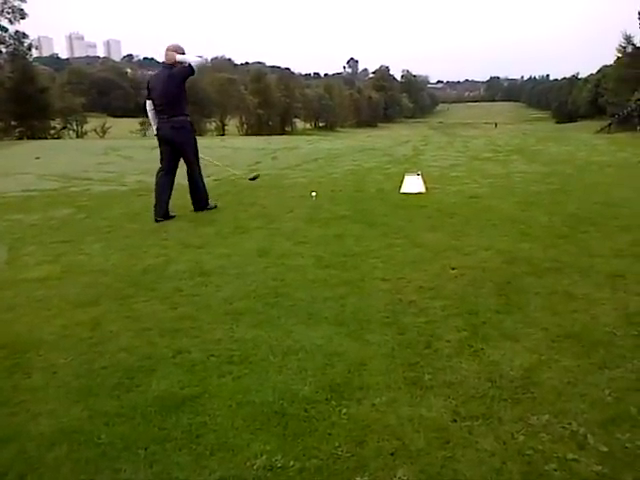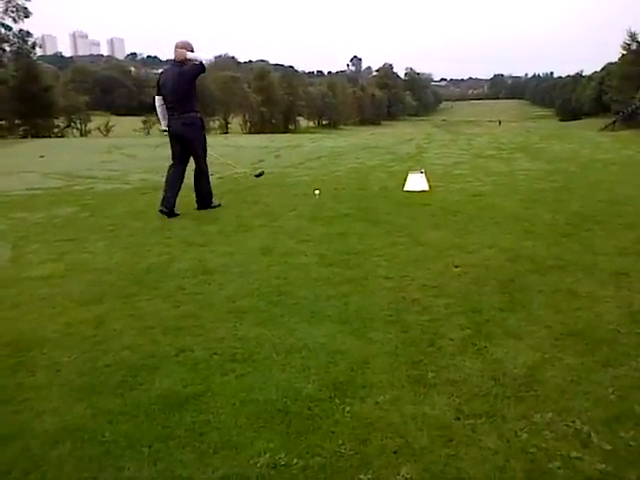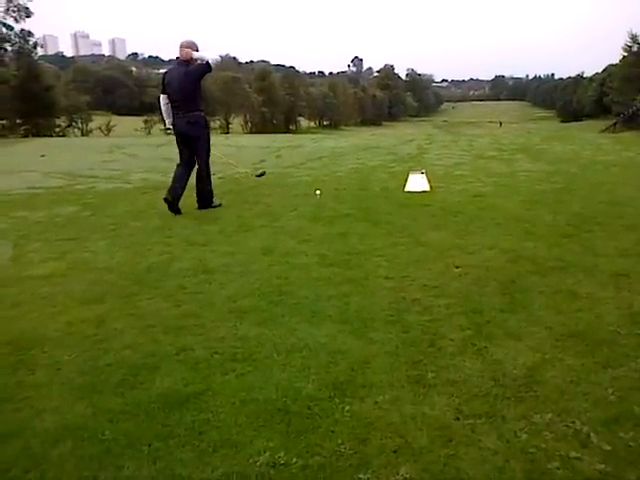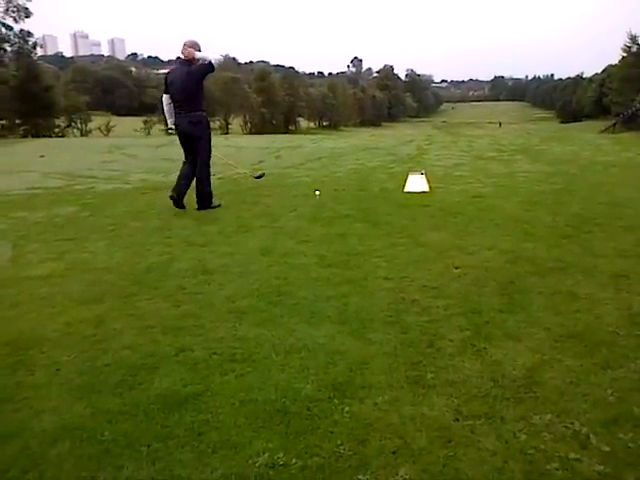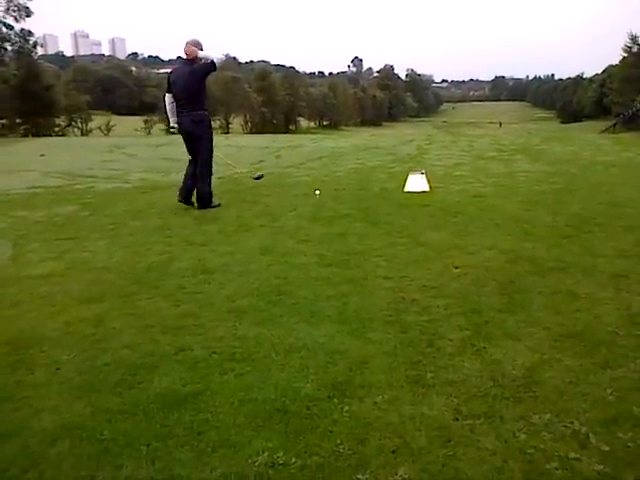
dt=0.1s
person 1, frame 1
left shoulder: (153, 78)
right shoulder: (176, 74)
left elbow: (149, 106)
right elbow: (199, 61)
left wrist: (156, 128)
right wrist: (178, 58)
left hip: (163, 128)
right hip: (181, 126)
left knee: (166, 169)
right knee: (193, 166)
left ankle: (161, 211)
right ankle: (200, 203)
person 1, frame 2
left shoulder: (163, 75)
right shoulder: (187, 72)
left elbow: (159, 102)
left wrist: (165, 124)
right wrist: (189, 56)
left hip: (173, 124)
right hip: (190, 122)
left knee: (177, 164)
right knee: (200, 163)
left ankle: (167, 205)
right ankle: (204, 201)
person 1, frame 3
left shoulder: (168, 74)
right shoulder: (192, 71)
left elbow: (163, 100)
left wrist: (169, 123)
right wrist: (195, 56)
left hip: (178, 123)
right hip: (195, 121)
left knee: (186, 162)
right knee: (203, 162)
left ankle: (172, 196)
right ankle: (205, 201)
person 1, frame 4
left shoulder: (171, 73)
right shoulder: (195, 71)
left elbow: (166, 100)
left wrist: (171, 123)
right wrist: (198, 55)
left hip: (180, 122)
right hip: (197, 121)
left knee: (190, 160)
right knee: (203, 161)
left ankle: (178, 193)
right ankle: (204, 200)
person 1, frame 5
left shoulder: (173, 73)
right shoulder: (197, 70)
left elbow: (169, 99)
left wrist: (173, 121)
right wrist: (200, 54)
left hip: (183, 121)
right hip: (199, 119)
left knee: (194, 159)
right knee: (204, 161)
left ankle: (185, 194)
right ankle: (204, 200)
